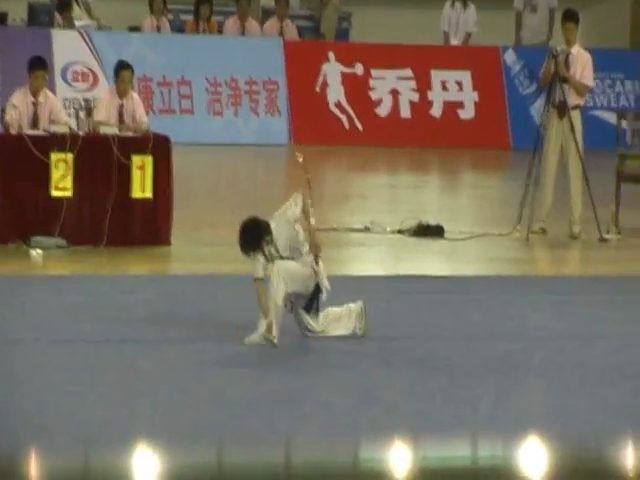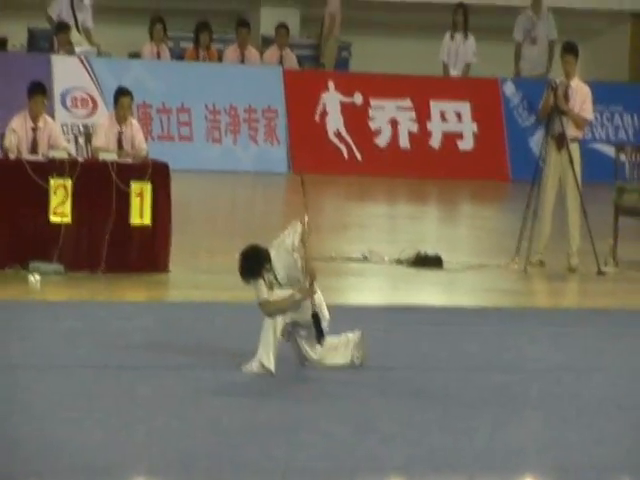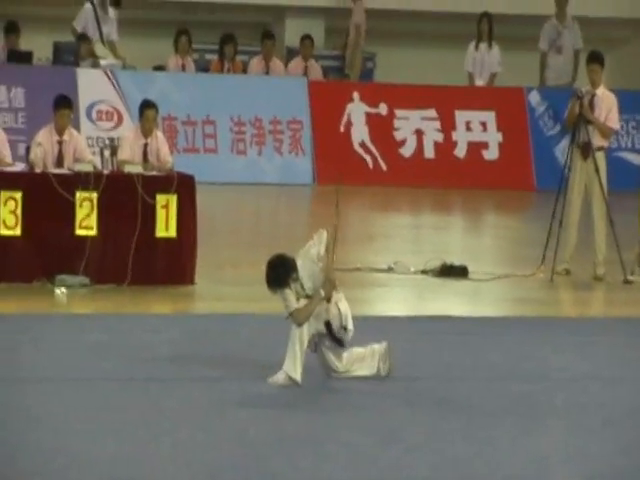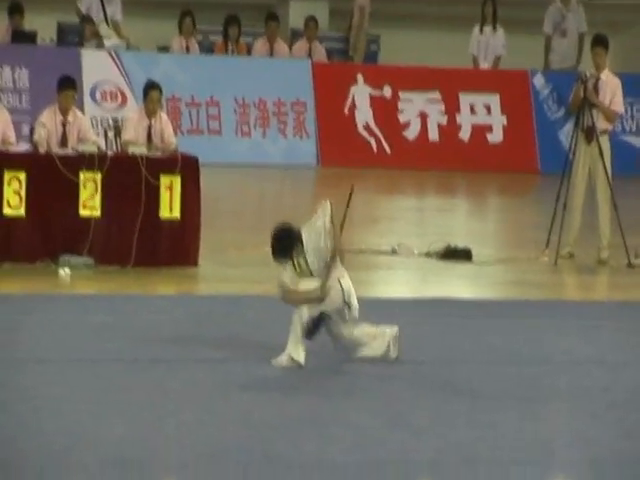
dt=0.2s
person 1, frame 1
left shoulder: (584, 57)
right shoulder: (555, 53)
left elbow: (584, 90)
right elbow: (543, 83)
left wrist: (566, 74)
right wrist: (549, 65)
left hip: (573, 114)
right hip: (554, 113)
left knee: (574, 167)
right knee: (548, 165)
left ankle: (575, 222)
right ankle: (542, 218)
person 1, frame 2
left shoulder: (583, 90)
right shoulder: (555, 86)
left elbow: (583, 123)
right elbow: (542, 115)
left wrist: (566, 107)
right wrist: (550, 99)
left hip: (572, 146)
right hip: (553, 144)
left knee: (573, 199)
right knee: (547, 196)
left ankle: (573, 254)
right ankle: (539, 250)
person 1, frame 3
left shoulder: (609, 99)
right shoulder: (580, 95)
left elbow: (609, 132)
right elbow: (568, 125)
left wrist: (591, 117)
right wrist: (574, 108)
left hip: (597, 155)
right hip: (578, 154)
left knee: (599, 209)
right knee: (572, 206)
left ankle: (600, 263)
right ankle: (566, 260)
person 1, frame 4
left shoulder: (614, 82)
right shoulder: (585, 78)
left elbow: (613, 116)
right elbow: (572, 108)
left wrist: (596, 100)
right wrist: (579, 92)
left hip: (601, 139)
right hip: (583, 138)
left knee: (603, 193)
right knee: (576, 189)
left ankle: (604, 247)
right ankle: (569, 243)
person 2, frame 1
left shoulder: (284, 218)
right elbow: (259, 286)
right wrist: (267, 319)
left hip: (310, 270)
right hip: (296, 279)
left knee: (278, 270)
left ankle: (266, 334)
right ankle: (355, 314)
person 2, frame 2
left shoulder: (283, 246)
right elbow: (267, 308)
right wrist: (298, 296)
left hip: (309, 301)
right hip: (295, 303)
left knee: (276, 298)
right knee: (312, 354)
left ankle: (265, 362)
right ankle: (353, 344)
person 2, frame 3
left shoulder: (308, 257)
right shoulder: (284, 286)
right elbow: (299, 318)
right wrist: (321, 294)
left hip: (336, 311)
right hip: (319, 317)
left knee: (303, 311)
right knee: (338, 366)
left ankle: (291, 373)
right ankle: (380, 355)
person 2, frame 4
left shoulder: (314, 231)
right shoulder: (286, 258)
left elbow: (327, 204)
right elbow: (287, 295)
right wrist: (318, 293)
left hip: (338, 286)
right hip: (322, 288)
left knee: (303, 292)
right knee: (348, 333)
left ankle: (294, 355)
right ankle: (388, 338)
